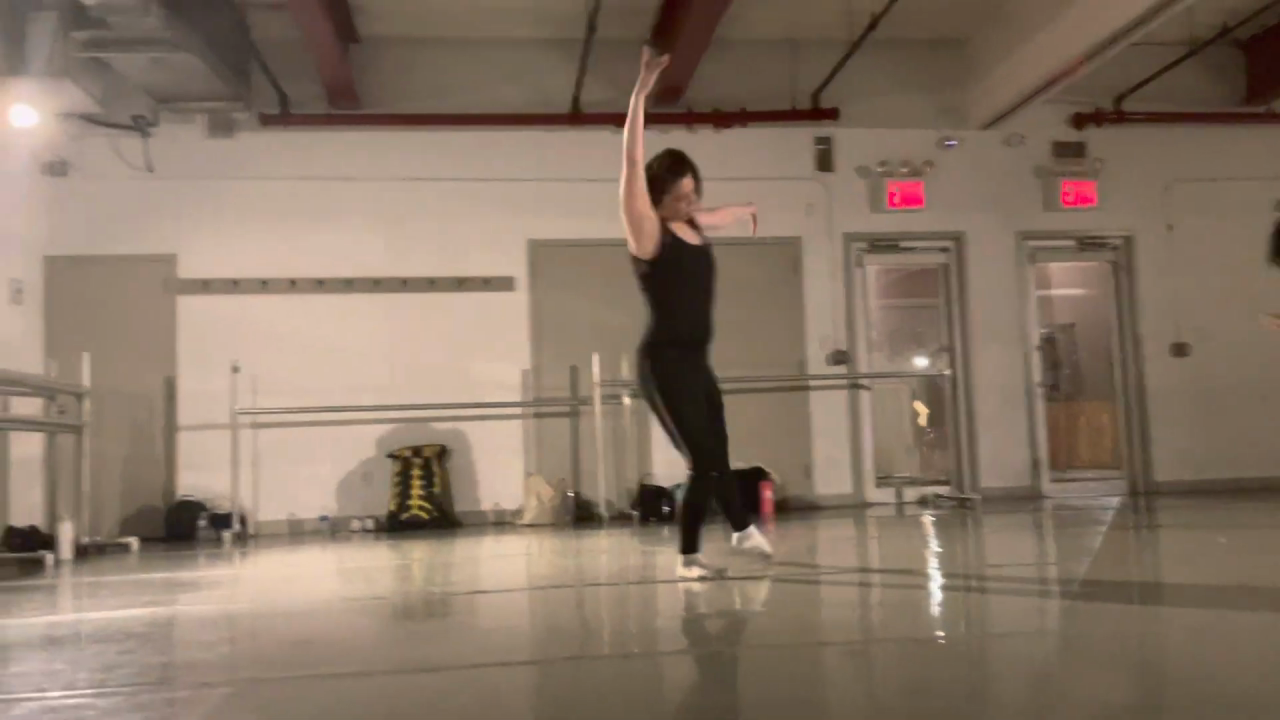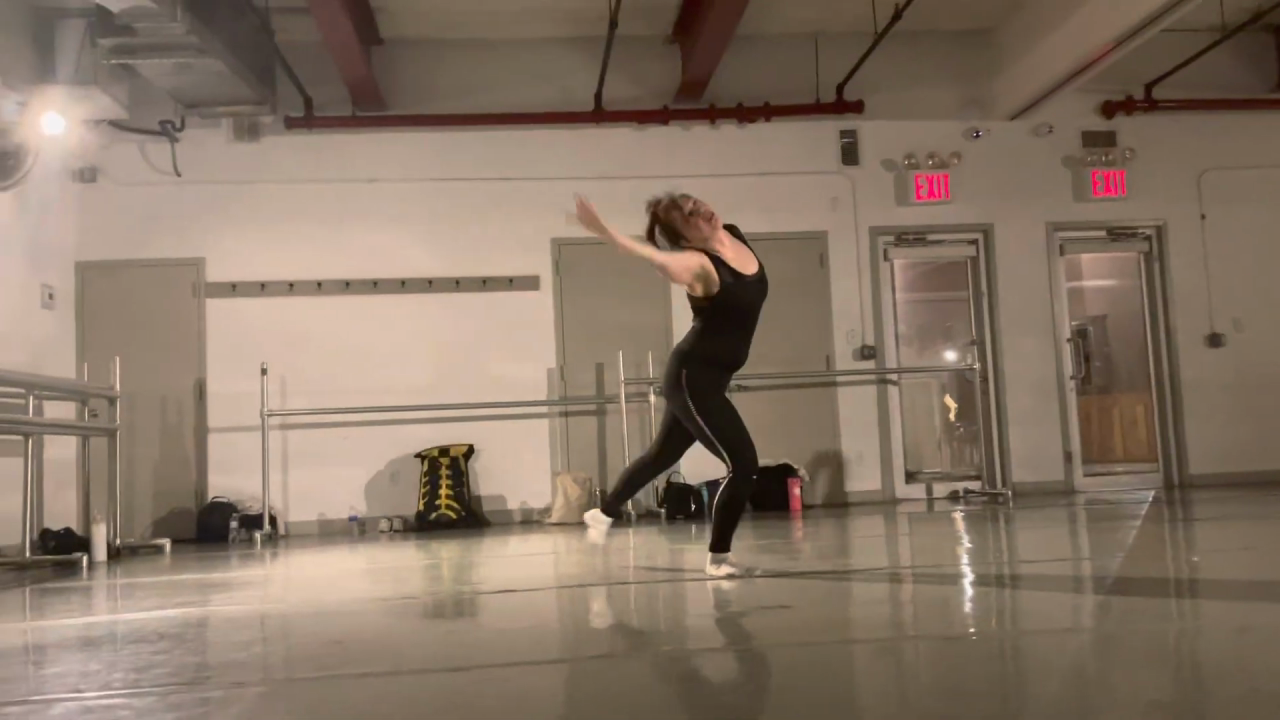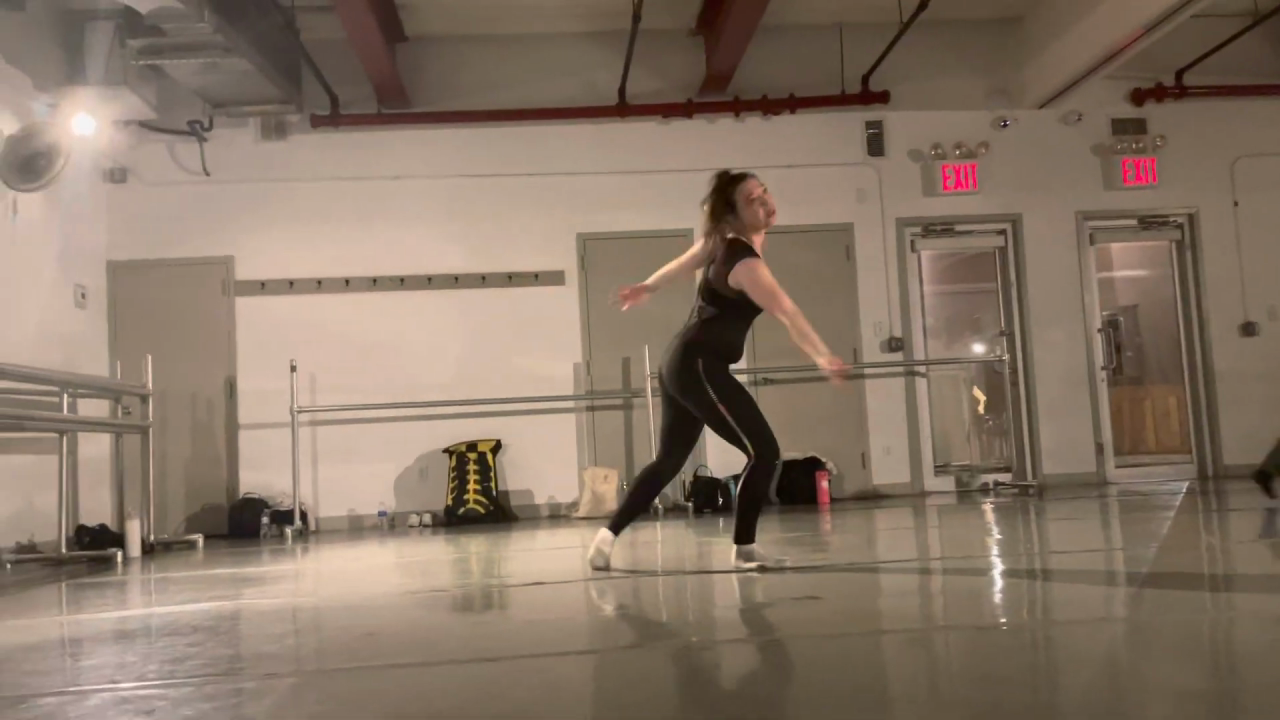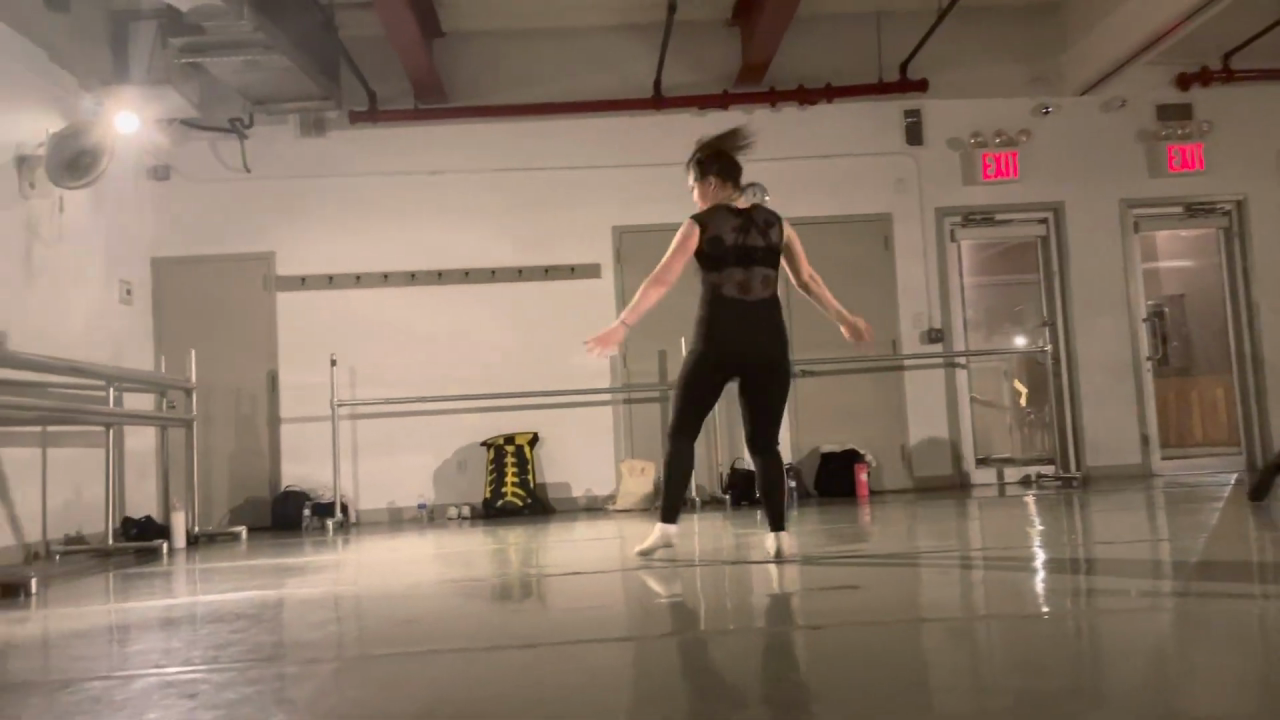
dt=0.3s
person 1, frame 1
left shoulder: (694, 224)
right shoulder: (648, 231)
left elbow: (717, 217)
right elbow: (632, 166)
left wrist: (727, 217)
right wrist: (641, 92)
left hip: (692, 367)
right hip: (665, 370)
left knee: (715, 453)
right knee: (704, 463)
left ankle: (740, 528)
right ankle: (688, 560)
person 1, frame 2
left shoulder: (732, 236)
right shoulder: (700, 264)
right elbow: (656, 256)
right wrist: (605, 230)
left hip: (706, 375)
right hip: (692, 376)
left knee: (662, 453)
right knee: (743, 466)
left ankle: (603, 513)
right ankle: (719, 557)
person 1, frame 3
left shoulder: (716, 242)
right shoulder: (746, 263)
left elbow: (686, 260)
right elbow: (787, 314)
left wrist: (648, 286)
right wrist: (822, 356)
left hip: (679, 363)
right hip: (701, 367)
left knee: (668, 460)
right knee: (764, 453)
left ankle: (607, 538)
right ankle: (744, 549)
person 1, frame 4
left shoulder: (699, 225)
right shoulder: (775, 223)
left elbow: (660, 281)
right elbow: (807, 280)
left wrist: (621, 325)
right wrist: (845, 317)
left hip: (717, 340)
right hip: (768, 342)
left knee: (680, 435)
right knee: (763, 445)
left ankle: (666, 527)
right ankle: (777, 535)
